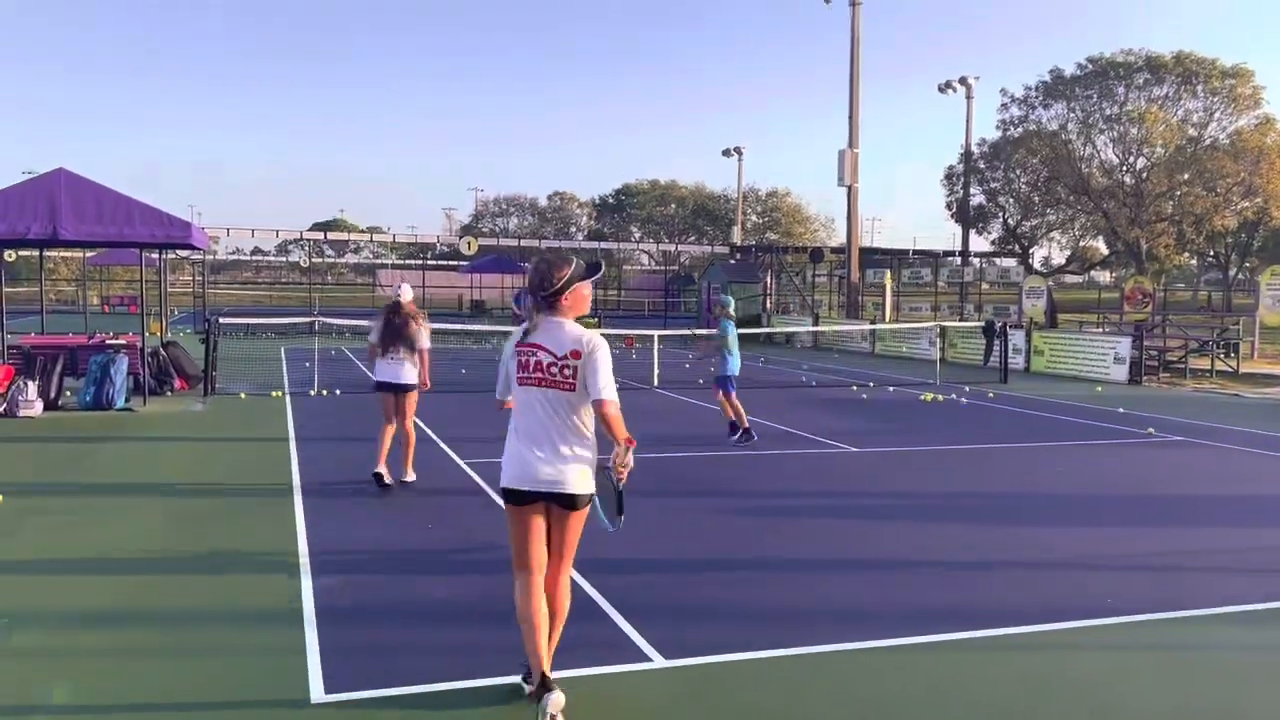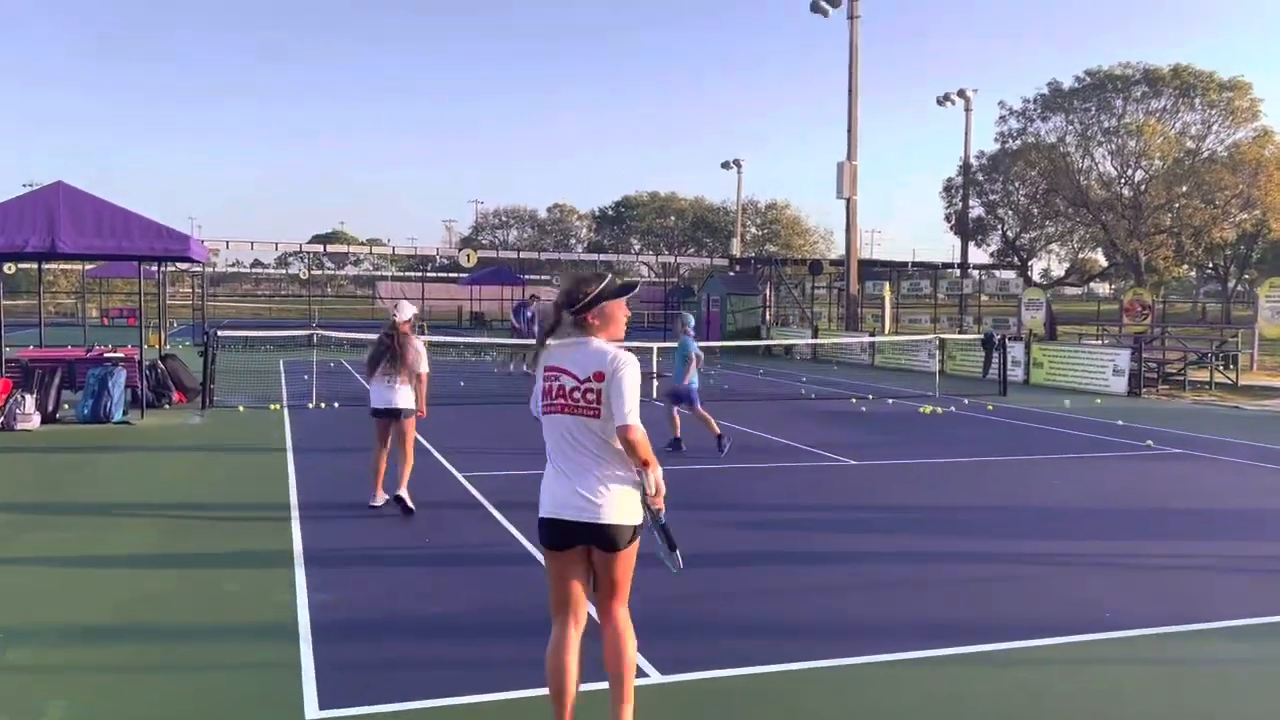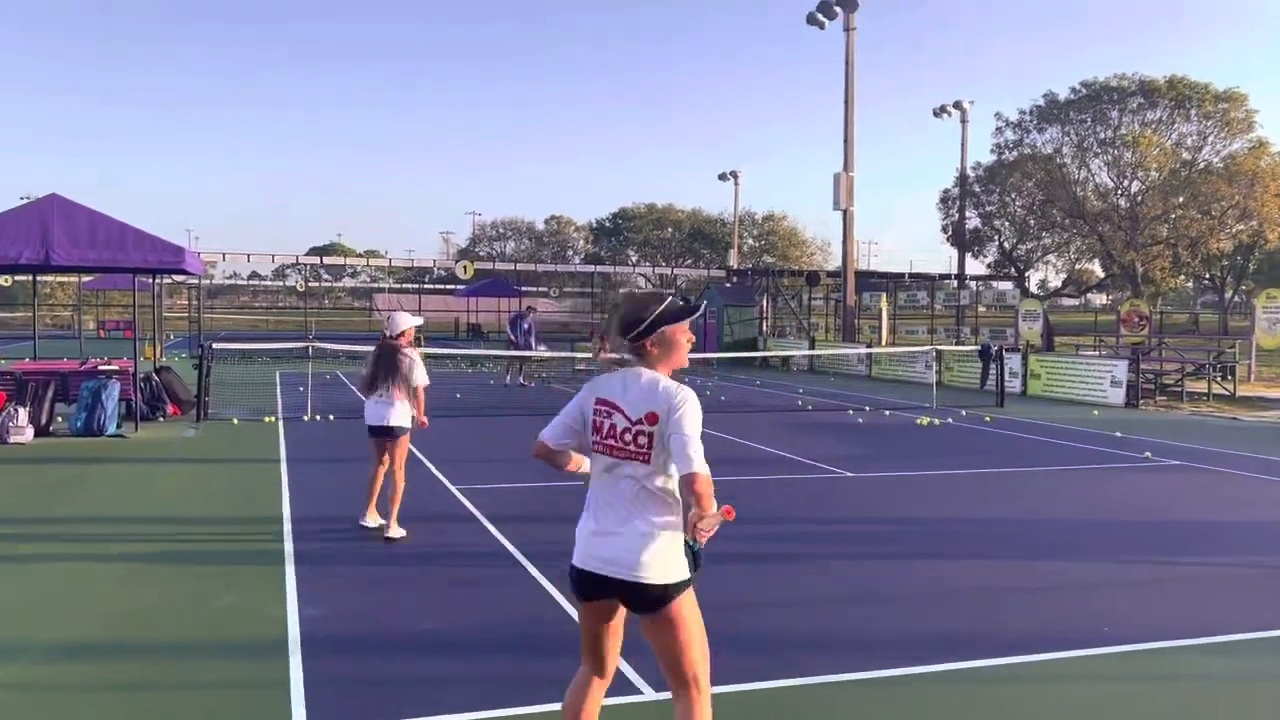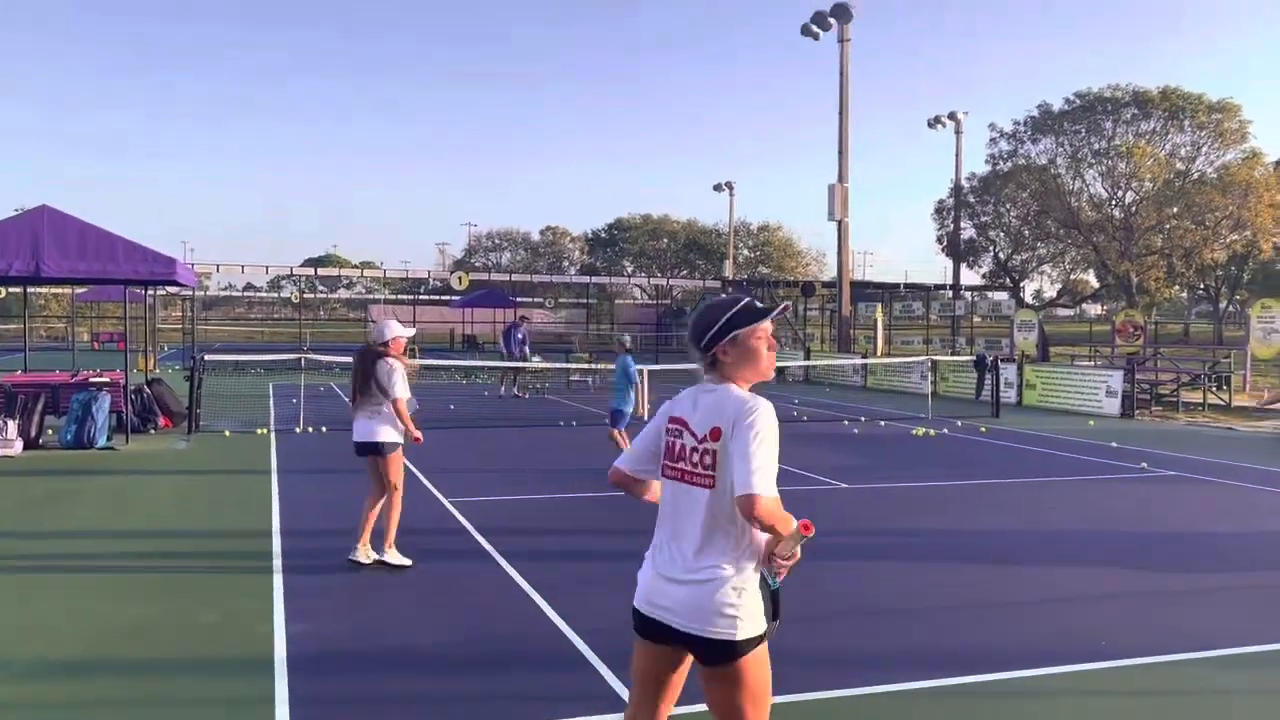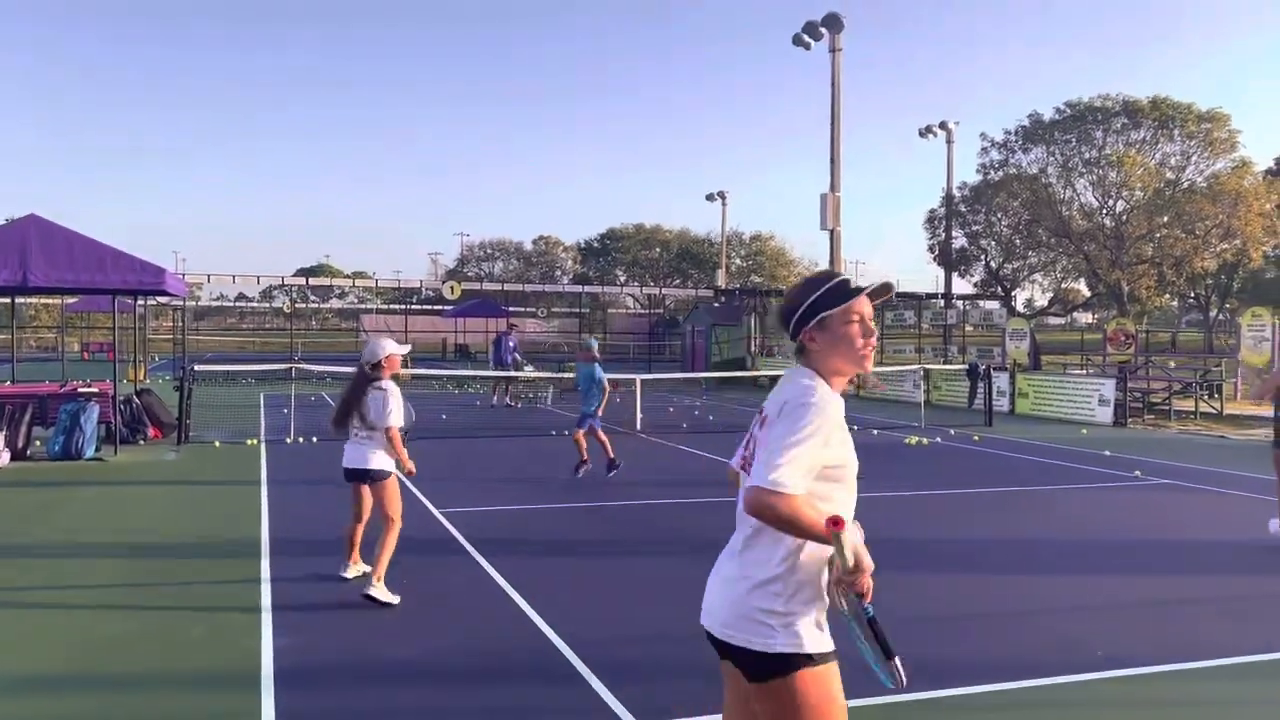
dt=0.2s
person 1, frame 1
left shoulder: (518, 338)
right shoulder: (591, 343)
right elbow: (606, 409)
right wrist: (624, 447)
left hip: (521, 472)
right hip: (572, 474)
left knee: (528, 577)
right knee: (558, 571)
left ankle: (542, 679)
right ankle: (545, 678)
person 1, frame 2
left shoulder: (548, 359)
right shoulder: (620, 361)
right elbow: (630, 434)
right wrist: (653, 473)
left hip: (558, 509)
right hip: (613, 507)
left knee: (567, 623)
right knee: (615, 613)
person 1, frame 3
left shoulder: (595, 391)
right shoulder: (678, 398)
left elbow: (545, 449)
right elbow: (695, 486)
right wrist: (705, 516)
left hip: (592, 557)
right hip: (651, 565)
left knee: (594, 672)
person 1, frame 4
left shoulder: (676, 407)
right shoulder: (752, 411)
left elbow: (621, 476)
right elbow: (756, 506)
right wrist: (788, 535)
left hip: (657, 597)
right hip: (720, 610)
person 1, frame 5
left shoulder: (792, 393)
right shoulder: (813, 403)
left elbow: (752, 483)
right elbow: (764, 499)
right wrist: (847, 539)
right hip: (770, 624)
person 2, frame 1
left shoulder: (381, 321)
right shoulder: (417, 322)
left elbow: (372, 353)
right elbow: (423, 355)
right wrist: (425, 377)
left hip: (384, 377)
right hip: (407, 378)
left knee: (388, 423)
right knee: (406, 423)
left ankle: (381, 467)
right ankle: (407, 470)
person 2, frame 2
left shoulder: (380, 342)
right shoulder: (415, 344)
left elbow: (369, 374)
right elbow: (421, 379)
right wrist: (422, 405)
left hip: (379, 401)
right hip: (404, 402)
left knee: (382, 447)
right knee: (406, 450)
left ankle: (377, 494)
right ankle: (401, 490)
person 2, frame 3
left shoulder: (377, 355)
right shoulder: (411, 357)
left elbow: (364, 388)
right elbow: (418, 392)
right wrist: (421, 415)
left hip: (374, 417)
right hip: (397, 419)
left knee: (380, 464)
right knee: (397, 471)
left ankle: (370, 514)
right ankle: (392, 524)
person 2, frame 4
left shoulder: (366, 365)
right shoulder: (393, 367)
left elbow: (356, 404)
right elbow: (398, 405)
right wrist: (412, 430)
left hip: (363, 435)
right hip: (385, 436)
left knee: (378, 490)
right knee: (394, 491)
left ankle: (362, 548)
right ankle: (389, 549)
person 2, frame 5
left shoulder: (360, 387)
right shoulder: (389, 390)
left elbow: (340, 424)
right elbow: (391, 434)
right wrist: (405, 461)
left hip: (353, 460)
right hip: (377, 463)
left knee: (361, 516)
right knee: (393, 522)
left ankle: (353, 563)
right ankle: (376, 582)
